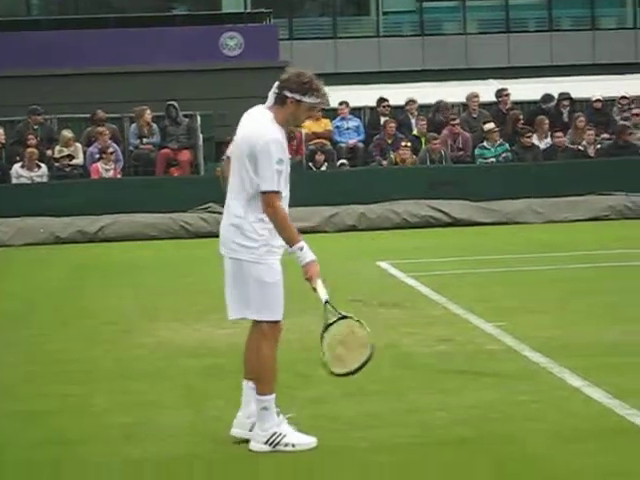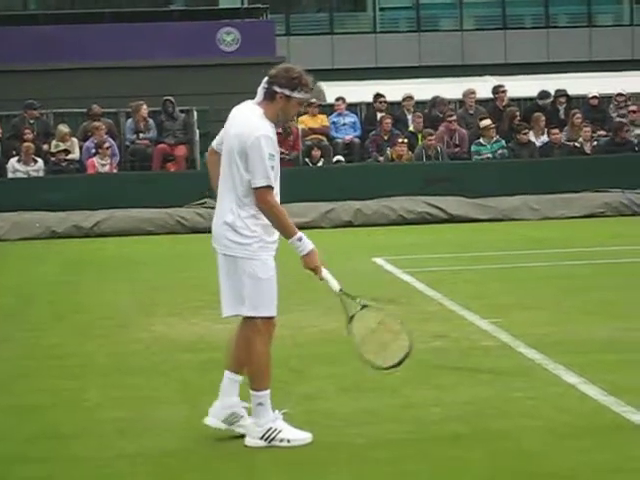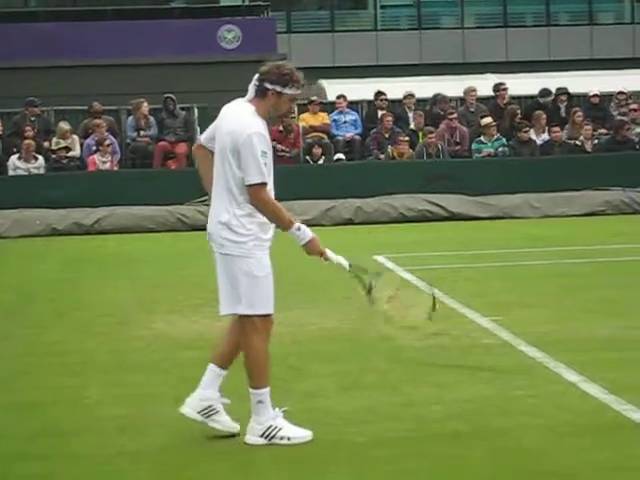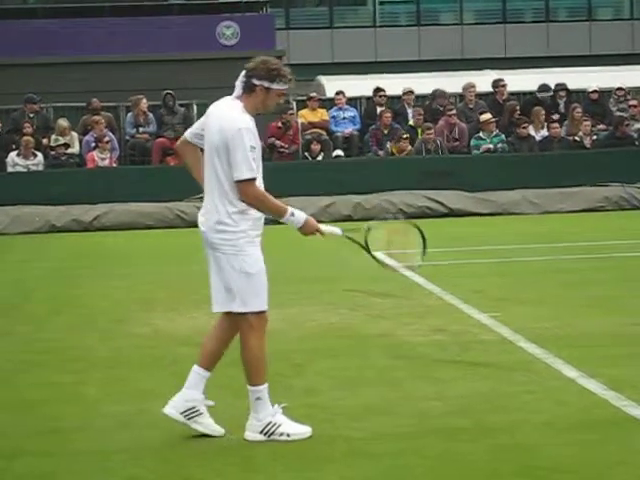
dt=0.1s
person 1, frame 1
left shoulder: (256, 115)
right shoulder: (268, 138)
left elbow: (229, 163)
right elbow: (272, 205)
right wrist: (305, 255)
left hip: (244, 236)
right hip: (253, 243)
left knee: (262, 326)
right knee: (268, 328)
left ankle: (250, 413)
right ankle: (268, 428)
person 1, frame 2
left shoulder: (244, 111)
right shoulder: (259, 134)
left elbow: (212, 155)
right elbow: (265, 200)
right wrist: (303, 245)
left hip: (237, 232)
right hip: (248, 239)
left knee: (252, 321)
right knee: (261, 324)
left ankle: (227, 405)
right ankle: (263, 423)
person 1, frame 3
left shoulder: (234, 110)
right shoulder: (252, 130)
left elbow: (200, 148)
right elbow: (259, 197)
left wrist: (217, 192)
right wrist: (302, 234)
left hip: (231, 228)
right hip: (243, 235)
left knee: (245, 319)
right knee: (258, 323)
left ankle: (206, 398)
right ankle: (264, 421)
person 1, frame 4
left shoulder: (221, 108)
right shoulder: (240, 126)
left elbow: (185, 145)
right elbow: (249, 193)
right wrist: (296, 218)
left hip: (223, 225)
right hip: (235, 232)
left knee: (233, 316)
right knee: (253, 320)
left ankle: (189, 399)
right ankle: (262, 417)
